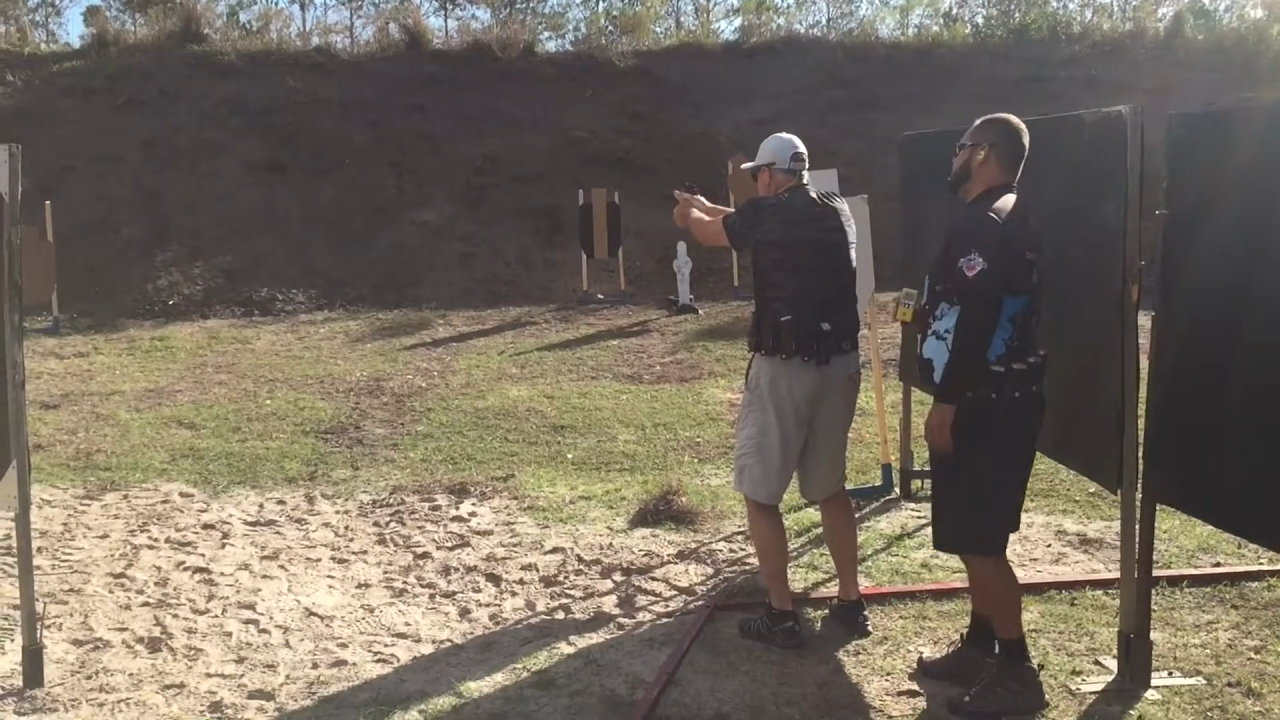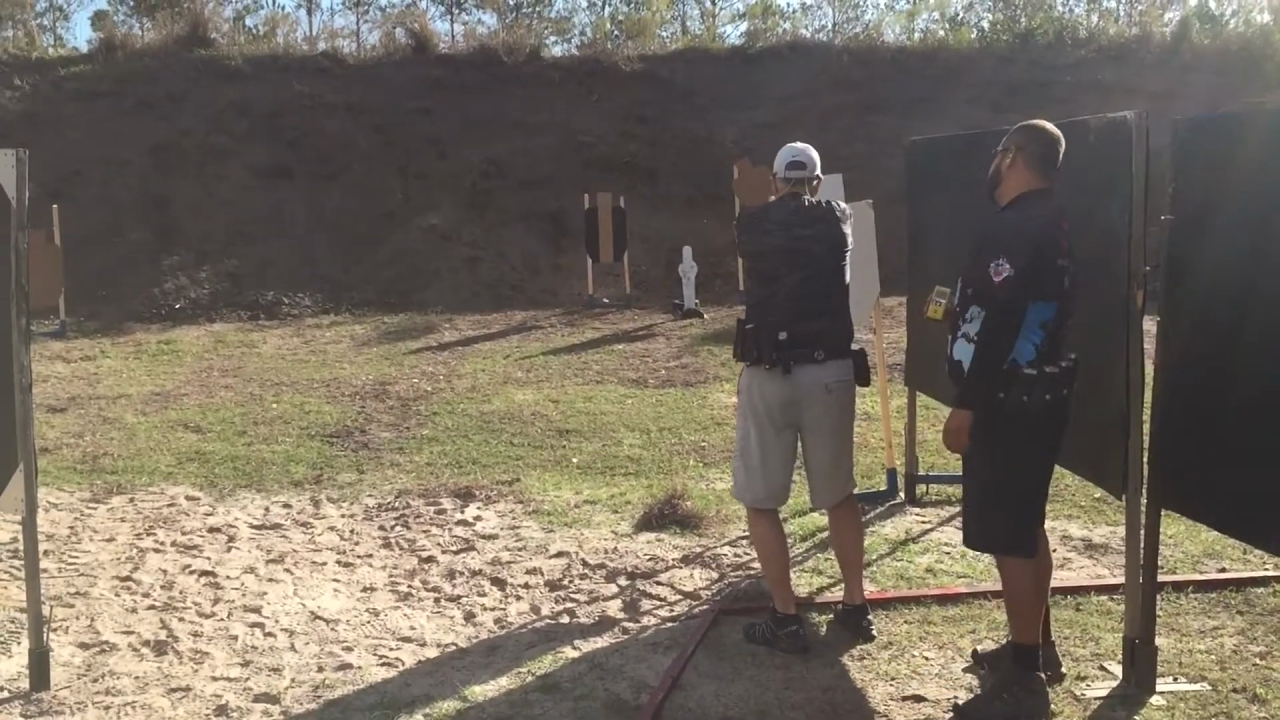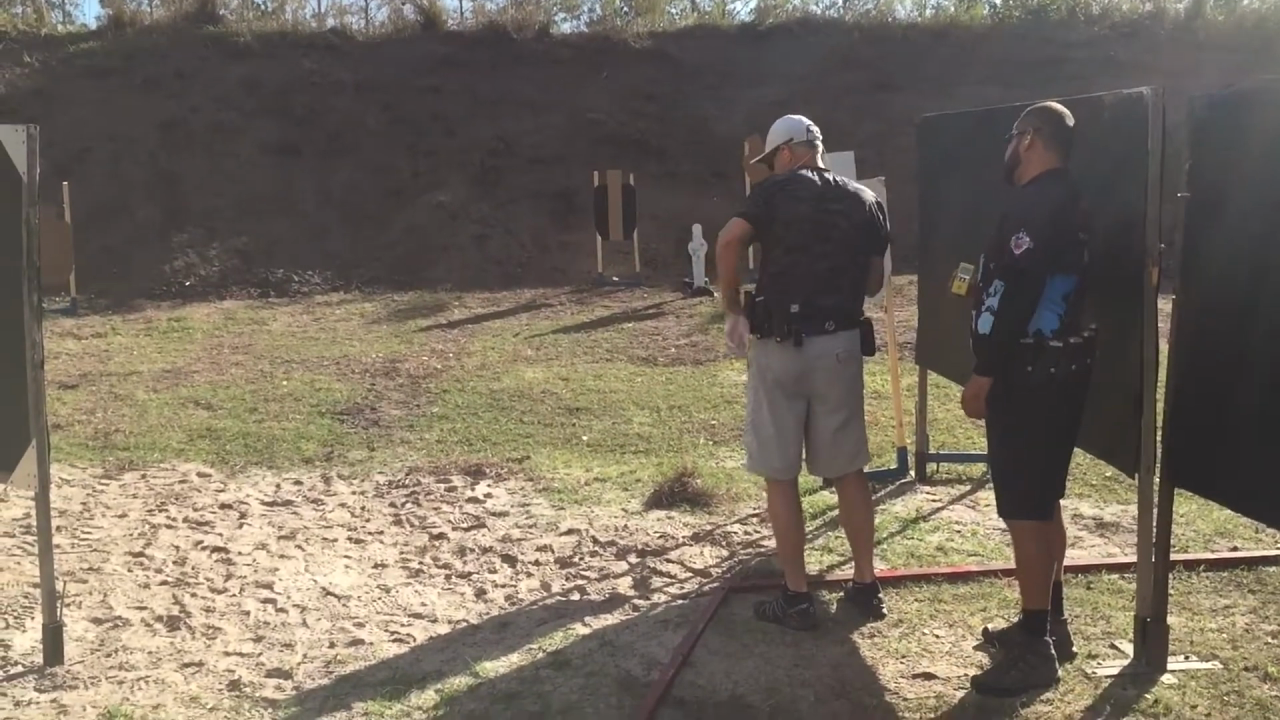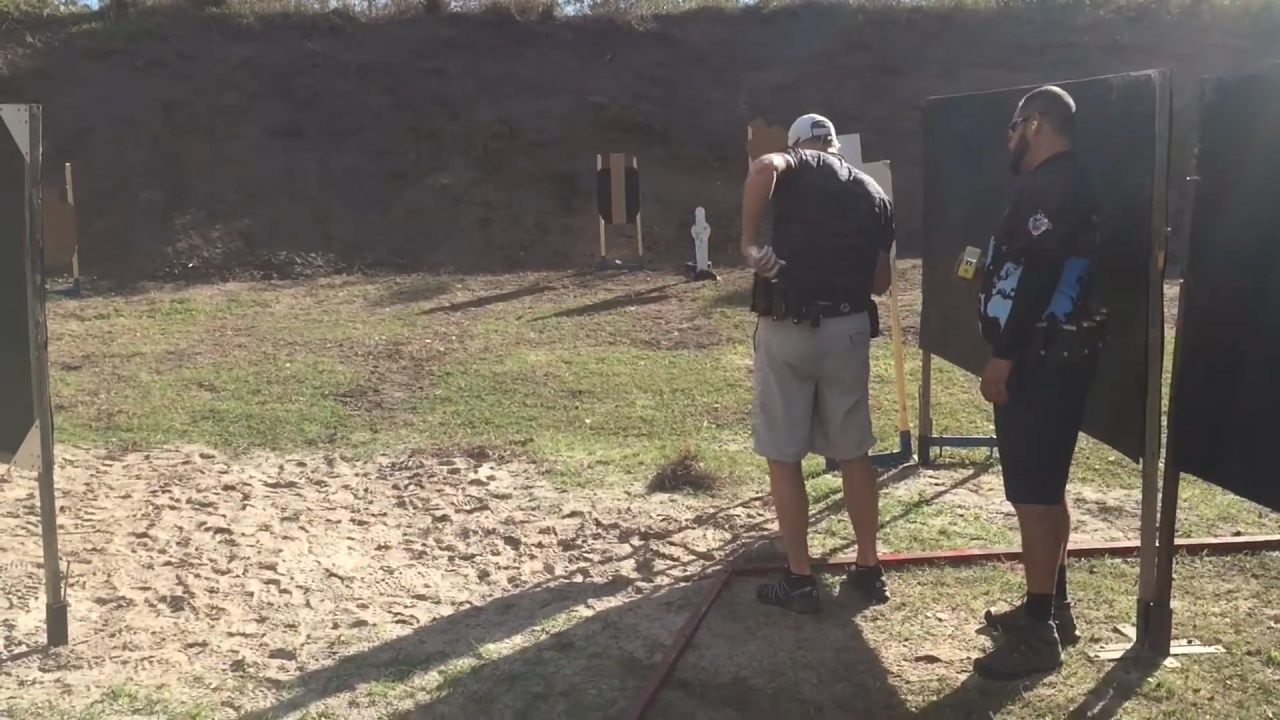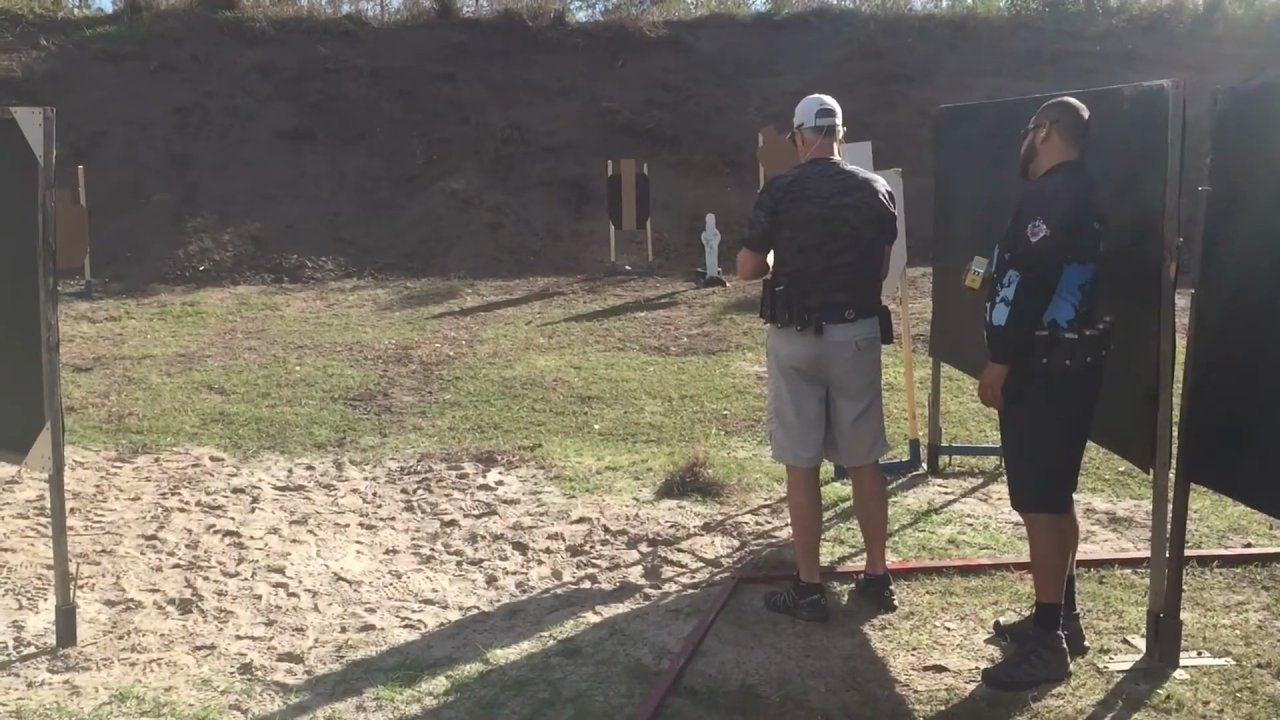
dt=1s
person 1, frame 1
left shoulder: (982, 223)
right shoulder: (1010, 219)
left elbow: (977, 319)
left wrist: (944, 402)
right wrist: (929, 310)
left hip: (985, 400)
right hip: (1003, 395)
left knee: (978, 538)
right knee: (977, 532)
right ankle: (980, 648)
person 1, frame 2
left shoulder: (1013, 226)
right shoulder: (1049, 223)
left elbow: (1000, 322)
left wrist: (966, 405)
right wrist: (963, 309)
left hip: (1009, 401)
right hip: (1039, 395)
left knee: (1007, 537)
right knee: (1025, 527)
right ankle: (1037, 646)
person 1, frame 3
left shoulder: (1035, 202)
right shoulder: (1064, 200)
left elbow: (1020, 293)
left wrist: (984, 372)
right wrist: (986, 283)
left hip: (1030, 373)
right hip: (1056, 368)
left knee: (1024, 508)
right knee: (1041, 502)
left ankle: (1036, 648)
right ankle: (1048, 623)
person 1, frame 4
left shoulder: (1050, 185)
right shoulder: (1063, 183)
left elbow: (1039, 275)
left wrist: (1003, 356)
left hip: (1040, 358)
right hip: (1055, 353)
left knee: (1032, 493)
right knee: (1044, 488)
left ankle: (1039, 632)
right ankle: (1050, 607)
person 1, frame 5
left shoulder: (1052, 193)
right shoulder: (1076, 191)
left elbow: (1036, 281)
left wrist: (1000, 359)
left hip: (1044, 365)
right hip: (1065, 360)
left knee: (1039, 502)
right knee: (1053, 497)
left ankle: (1047, 642)
right ankle: (1060, 617)
person 2, frame 1
left shoulder: (764, 212)
right shoulder: (836, 211)
left elbow: (710, 234)
left wrist: (690, 213)
right wrist: (705, 205)
left hip: (784, 367)
right hip: (839, 363)
left knee: (760, 494)
right knee: (831, 488)
left ankle: (782, 615)
right ankle: (851, 602)
person 2, frame 2
left shoulder: (751, 223)
right shoulder: (836, 219)
left hip: (767, 374)
right hip: (829, 371)
left knee: (761, 501)
right knee: (839, 493)
left ankle: (786, 619)
right ankle: (855, 606)
person 2, frame 3
left shoulder: (774, 191)
right shoulder: (865, 201)
left elbow: (729, 240)
right elbow: (873, 282)
left wrist: (733, 309)
left hip: (779, 345)
right hip: (841, 343)
left knee: (780, 475)
right knee: (848, 469)
left ankle: (797, 597)
right ankle: (866, 585)
person 2, frame 4
left shoulder: (798, 164)
right shoulder: (873, 192)
left elbow: (763, 166)
right elbow: (882, 280)
left wrist: (750, 241)
left hip: (788, 329)
right hip: (849, 327)
left knee: (783, 457)
right knee: (853, 453)
left ankle: (799, 579)
right ankle: (869, 568)
person 2, frame 5
left shoulder: (781, 190)
right shoulder: (877, 191)
left elbow: (747, 268)
right elbow: (881, 269)
left hip: (796, 338)
right hip: (858, 333)
left knee: (801, 465)
right knee: (864, 459)
left ankle: (809, 588)
right ankle: (878, 576)
